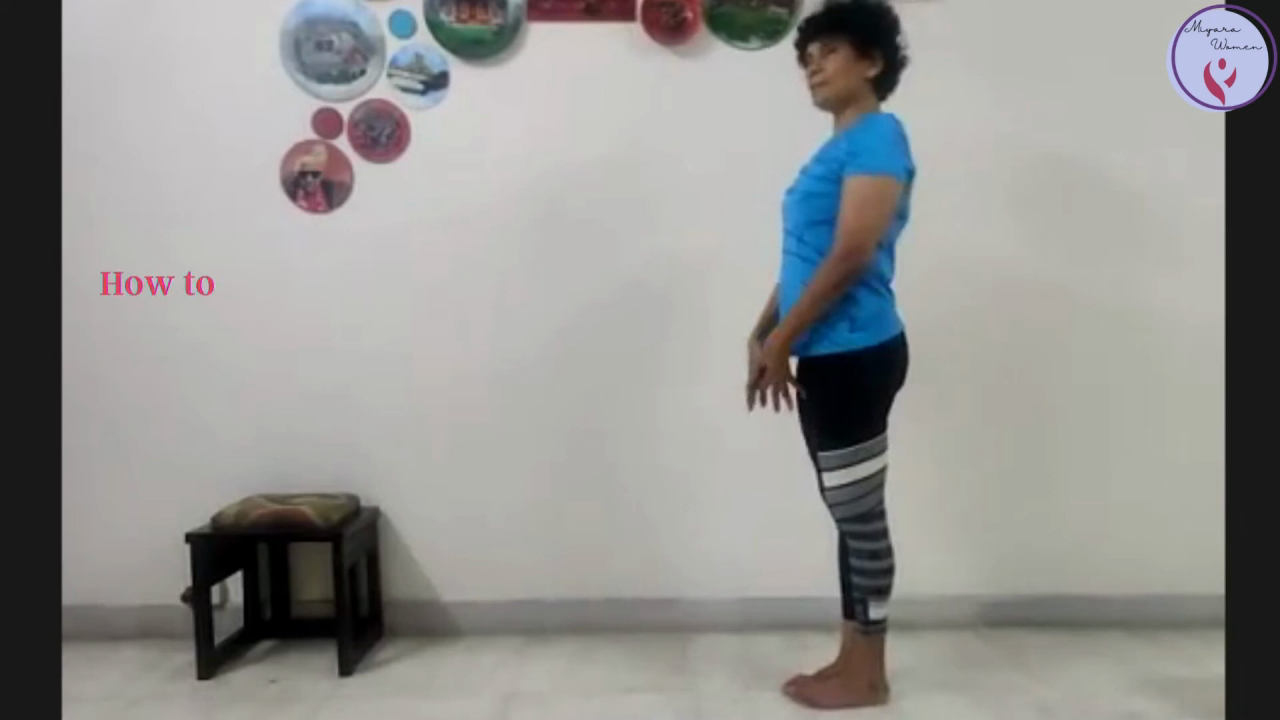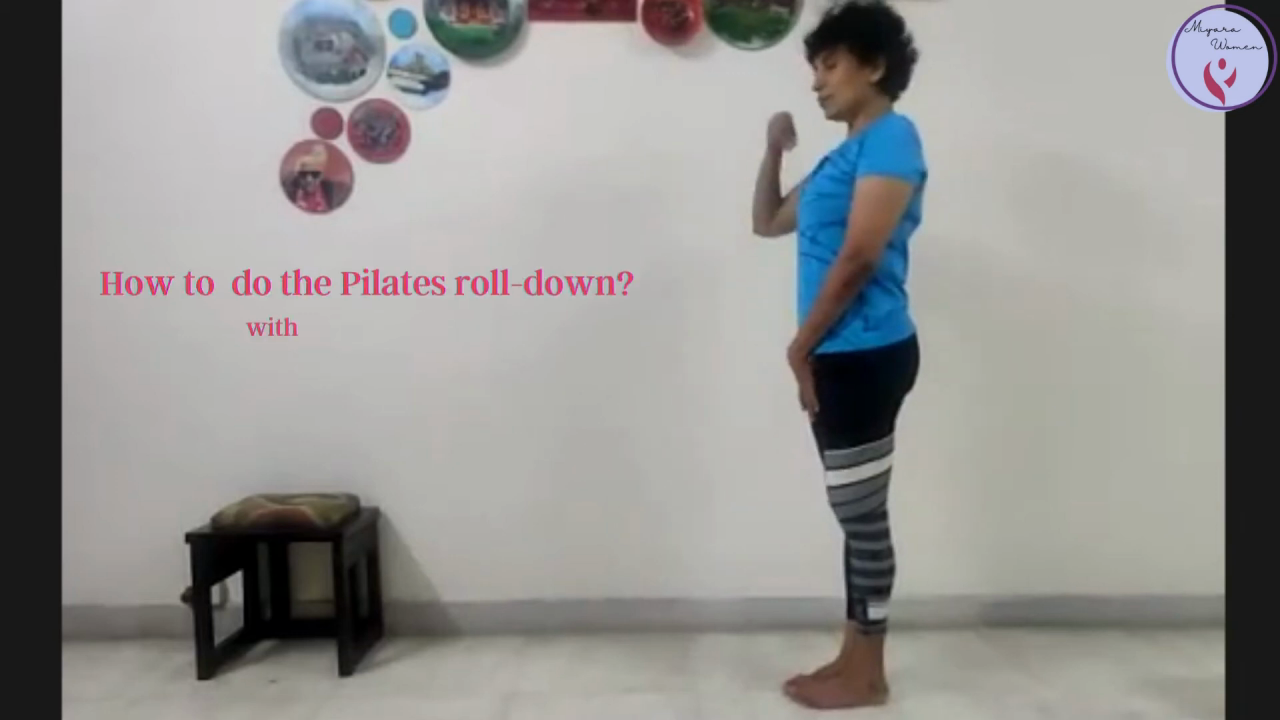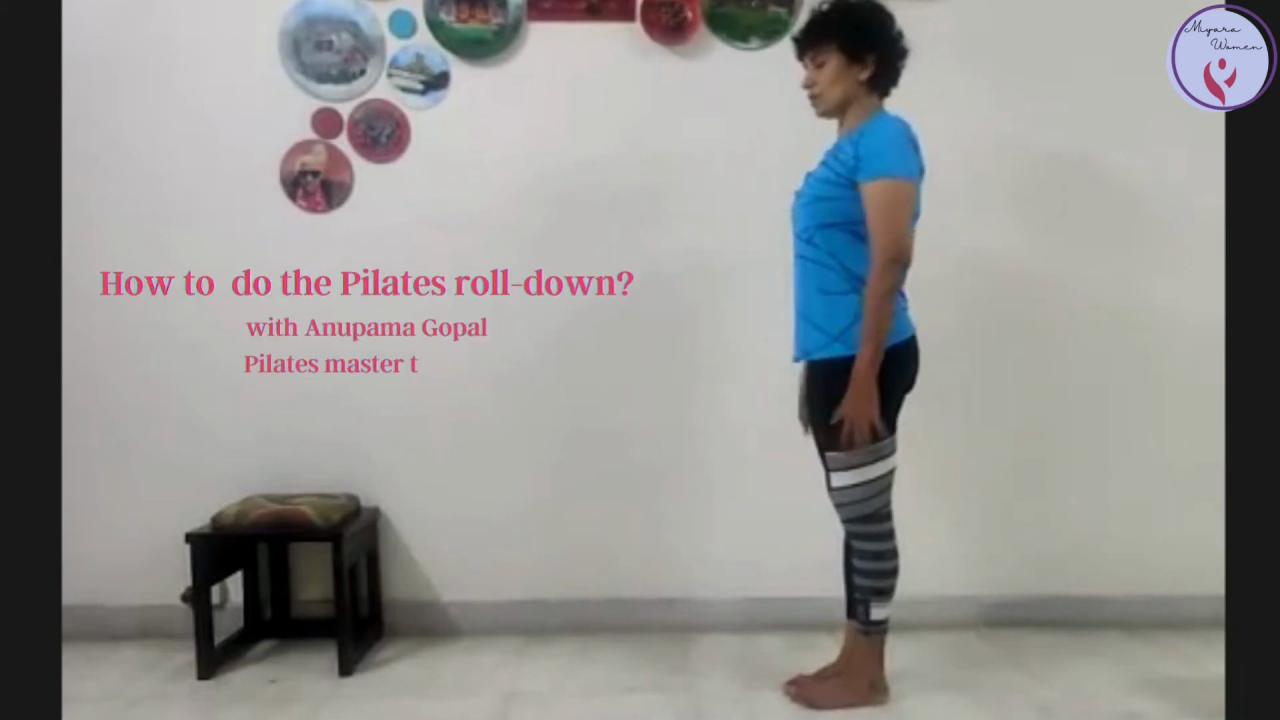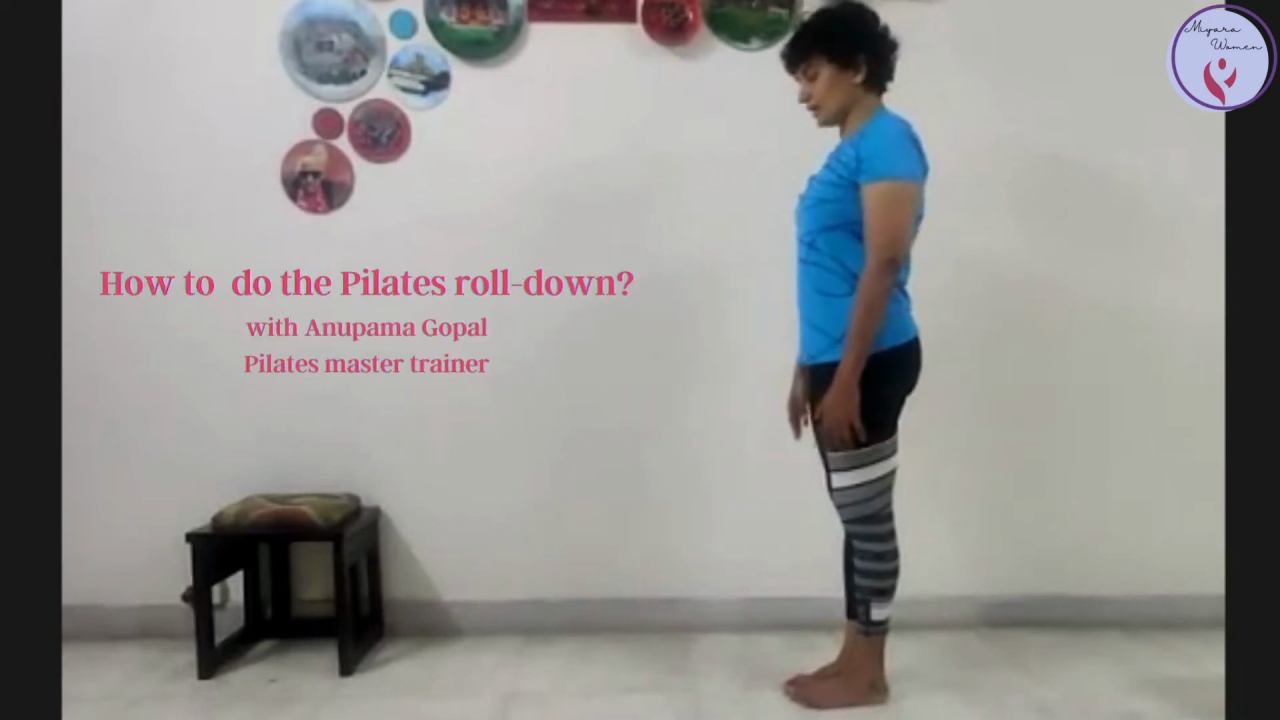
dt=0.7s
person 1, frame 1
left shoulder: (878, 137)
right shoulder: (834, 148)
left elbow: (849, 257)
left wrist: (777, 342)
right wrist: (761, 338)
left hip: (855, 356)
right hip: (824, 357)
left knee: (860, 517)
right knee: (848, 515)
left ankle: (867, 674)
right ankle: (851, 661)
person 1, frame 2
left shoulder: (891, 138)
right shoulder: (842, 155)
left elbow: (859, 256)
right elbow: (767, 222)
left wrist: (800, 344)
right wrist: (774, 149)
left hip: (865, 355)
right hip: (840, 357)
left knee: (862, 516)
right knee: (854, 516)
left ankle: (866, 673)
right ankle: (853, 660)
person 1, frame 3
left shoulder: (884, 138)
right shoulder: (845, 148)
left elbow: (889, 260)
left wrist: (865, 378)
left hip: (863, 362)
right hip: (832, 360)
left knee: (866, 517)
right knee: (854, 515)
left ankle: (866, 673)
right ankle: (852, 659)
person 1, frame 4
left shoulder: (886, 140)
right shoulder: (849, 149)
left elbow: (883, 264)
left wrist: (845, 378)
right wrist: (807, 372)
left hip: (868, 362)
right hip: (835, 360)
left knee: (867, 518)
right knee: (854, 516)
left ankle: (866, 673)
right ankle: (852, 660)
